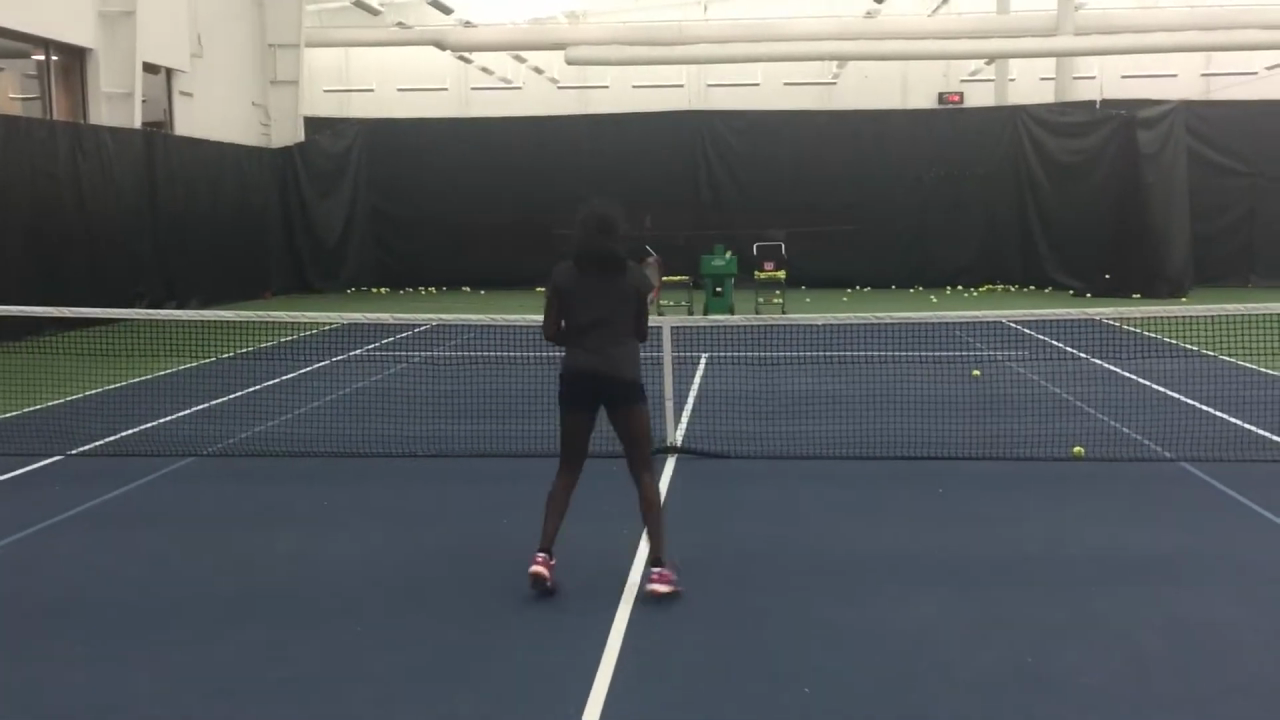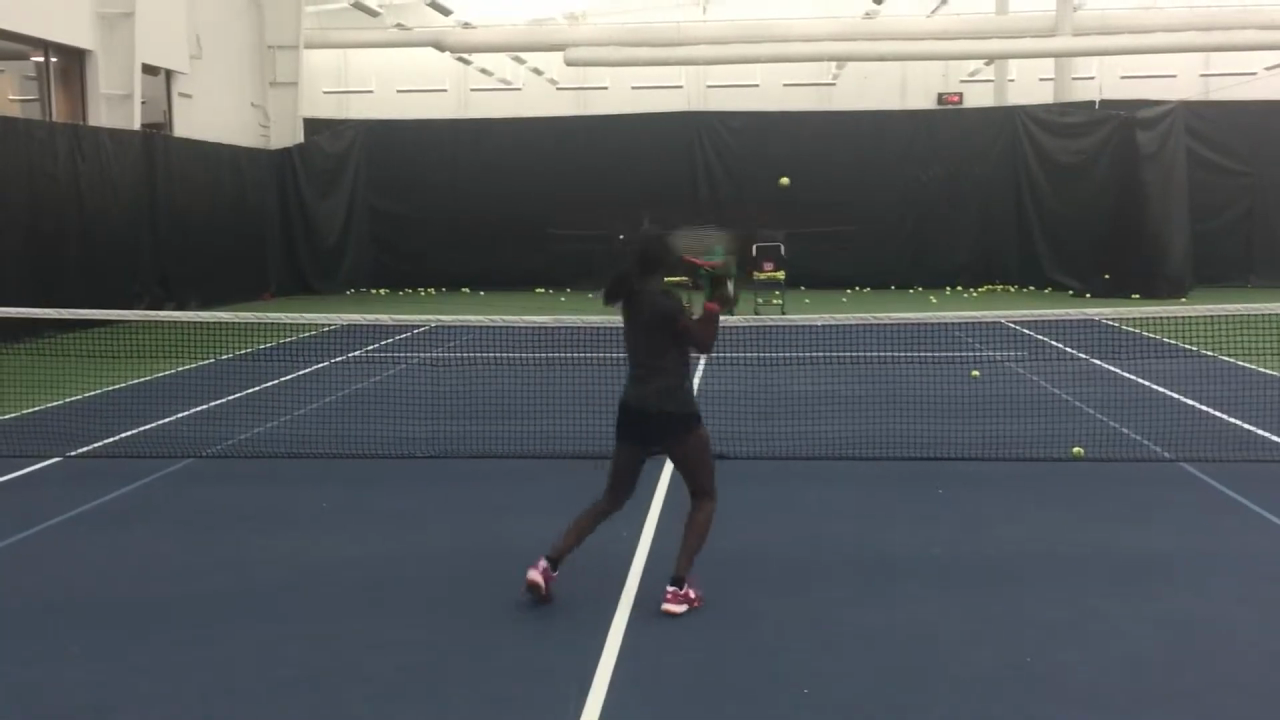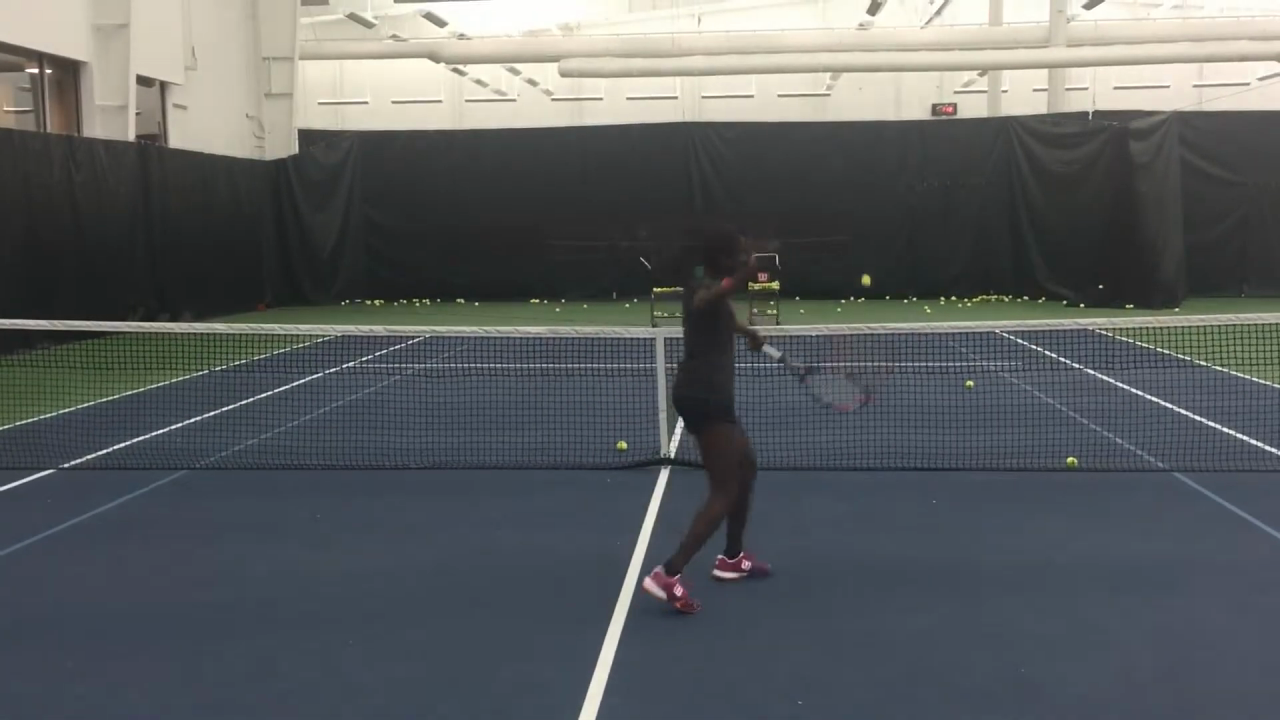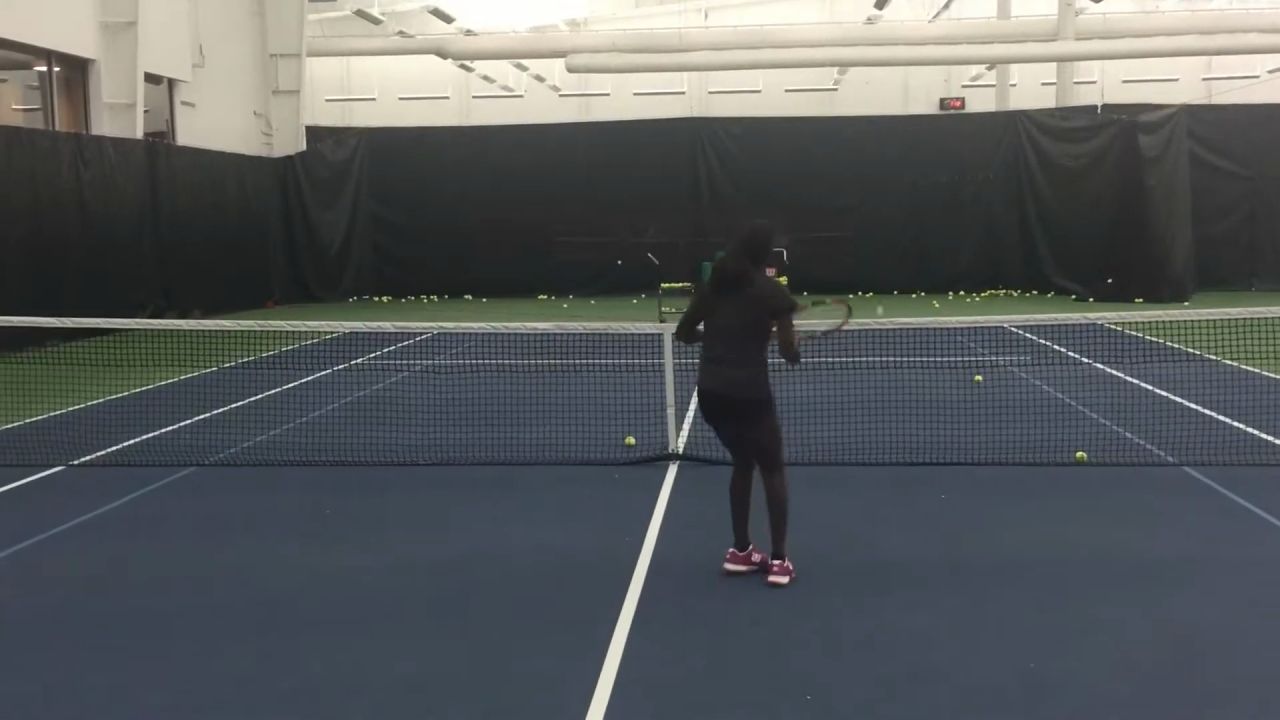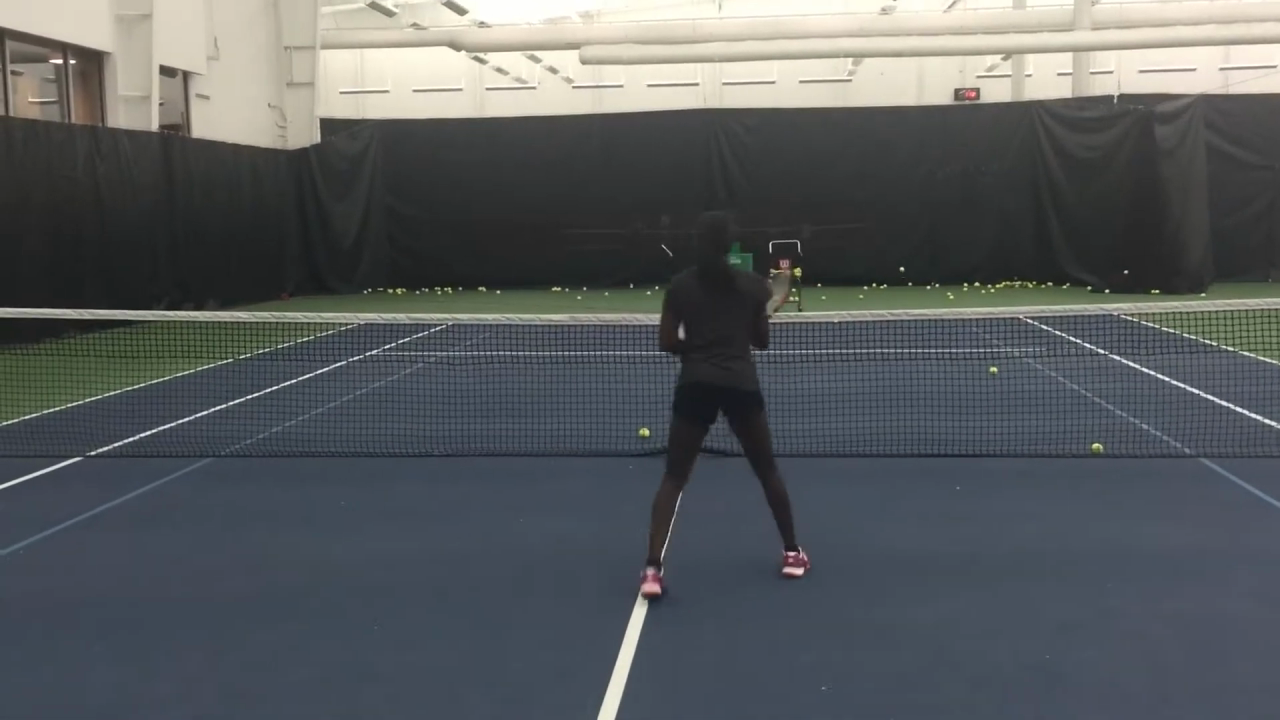
dt=0.4s
person 1, frame 1
left shoulder: (563, 274)
right shoulder: (634, 274)
left elbow: (551, 333)
right elbow: (641, 333)
left hip: (577, 375)
right hip: (621, 376)
left knee: (568, 470)
right knee: (643, 471)
left ankle: (543, 556)
right ankle: (658, 567)
person 1, frame 2
left shoulder: (632, 295)
right shoulder: (666, 298)
right elbow: (704, 343)
left wrist: (713, 303)
right wrist: (717, 296)
left hip: (632, 407)
right hip: (671, 409)
left knee: (613, 498)
right knee: (704, 496)
left ankle: (547, 565)
right ankle: (677, 588)
person 1, frame 3
left shoulder: (712, 285)
right shoulder: (708, 287)
right elbow: (701, 303)
left wrist: (744, 331)
right wrist: (733, 281)
left hip: (706, 395)
right hip: (705, 397)
left knee: (745, 468)
right knee: (725, 492)
left ankle: (732, 557)
right ankle: (668, 574)
person 1, frame 4
left shoulder: (714, 284)
right shoulder: (773, 292)
left elbow: (683, 333)
right elbow: (789, 350)
right wrist: (797, 358)
left hip: (710, 390)
right hip: (747, 391)
left knee: (743, 463)
right knee: (772, 471)
left ankle: (740, 550)
right ankle: (778, 561)
person 1, frame 5
left shoulder: (680, 285)
right shoulder: (751, 285)
left elbow: (667, 342)
right elbow: (762, 340)
left hip: (695, 386)
right hip: (741, 385)
left knee: (674, 479)
right knee: (767, 471)
left ankle: (653, 569)
right ankle: (791, 553)
